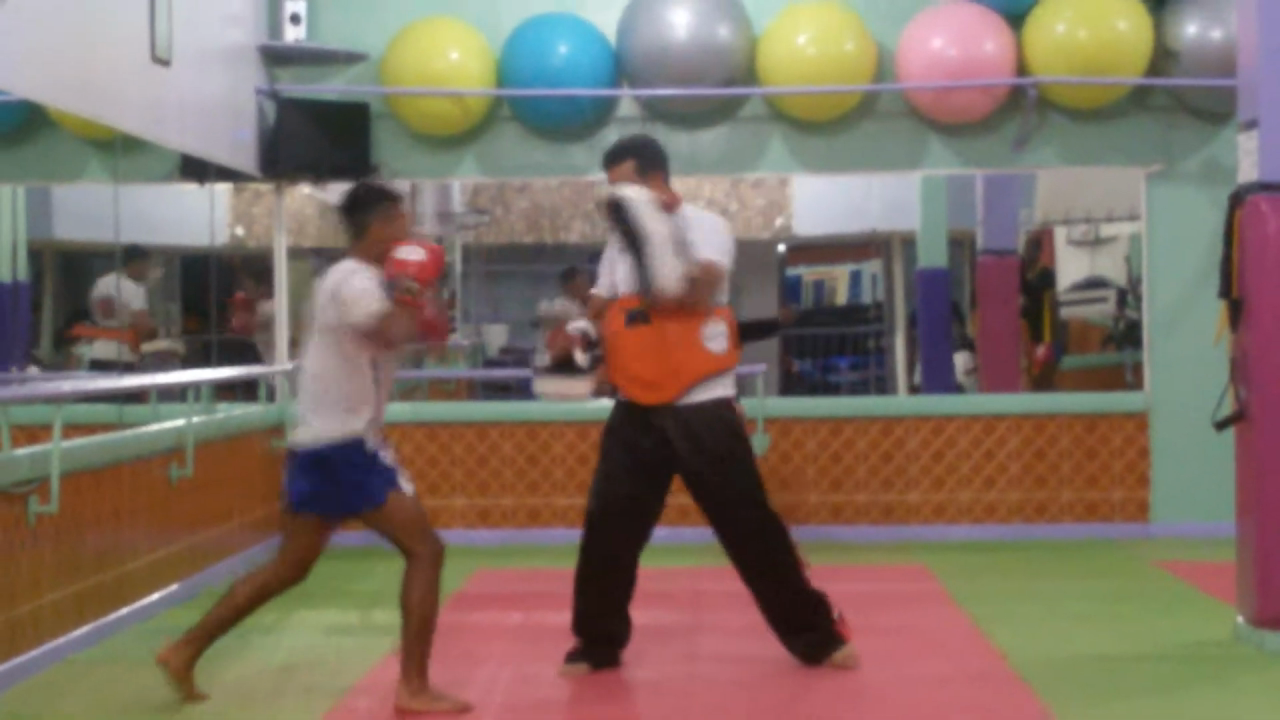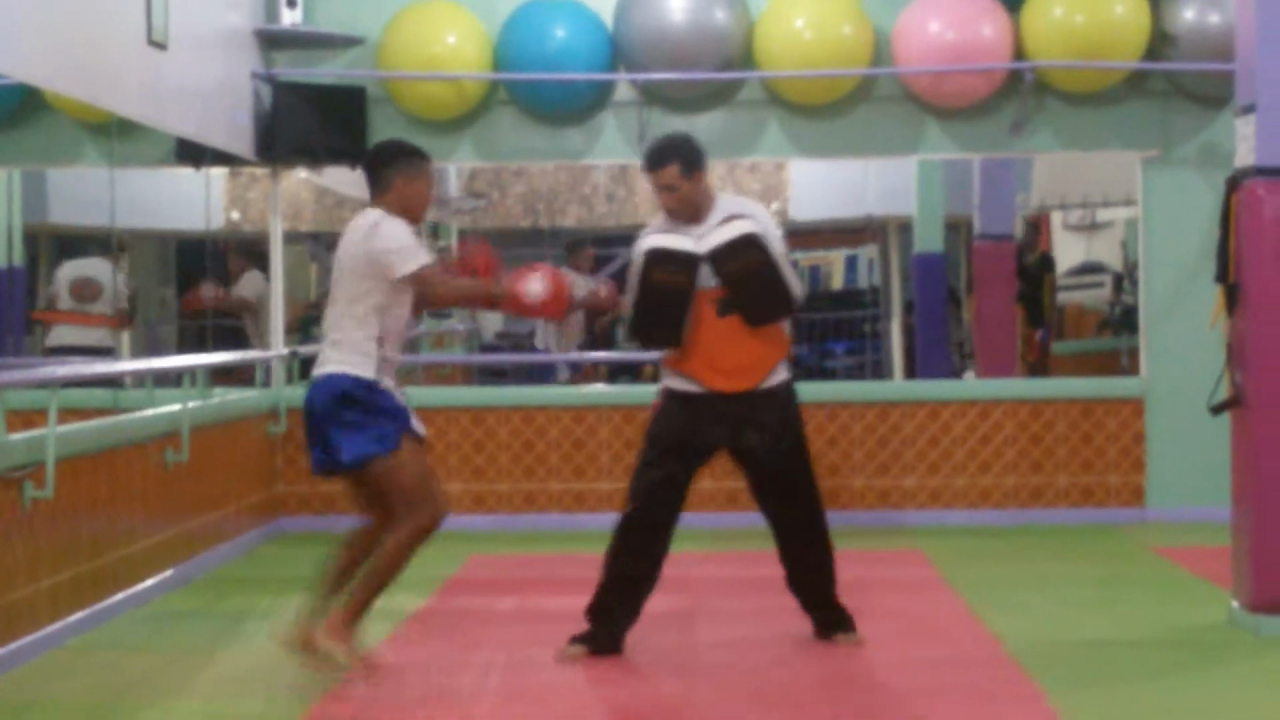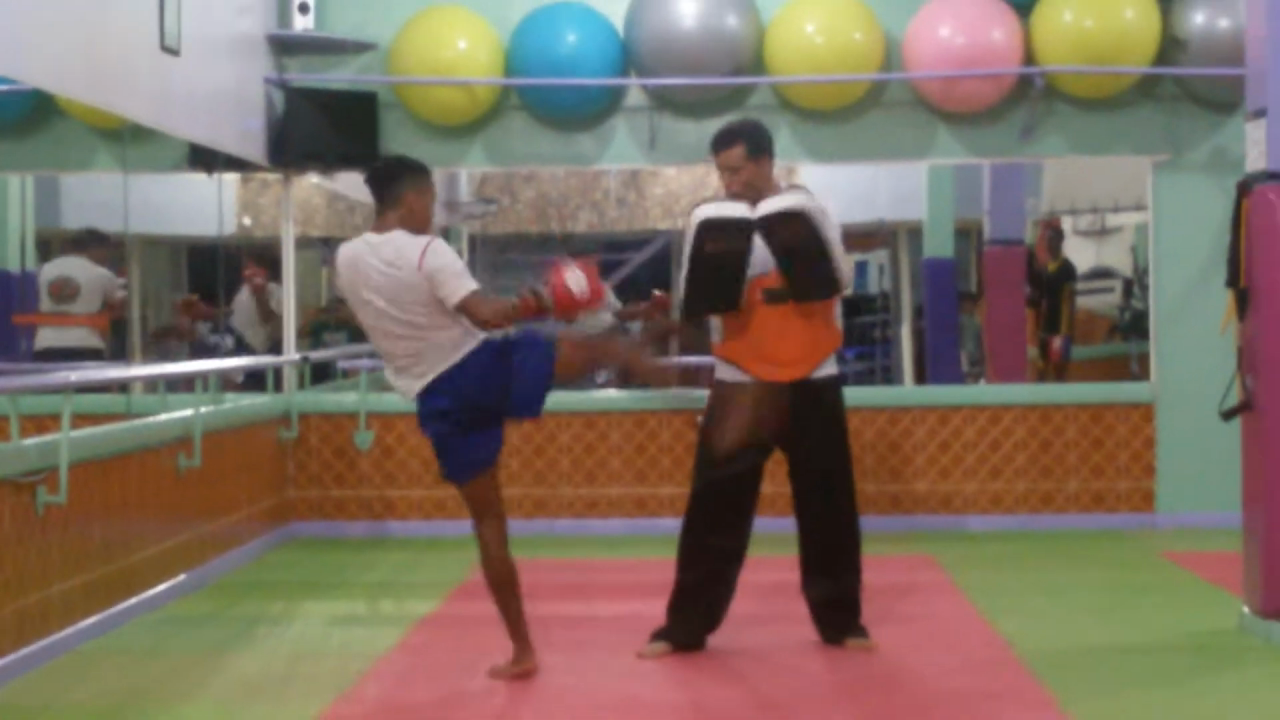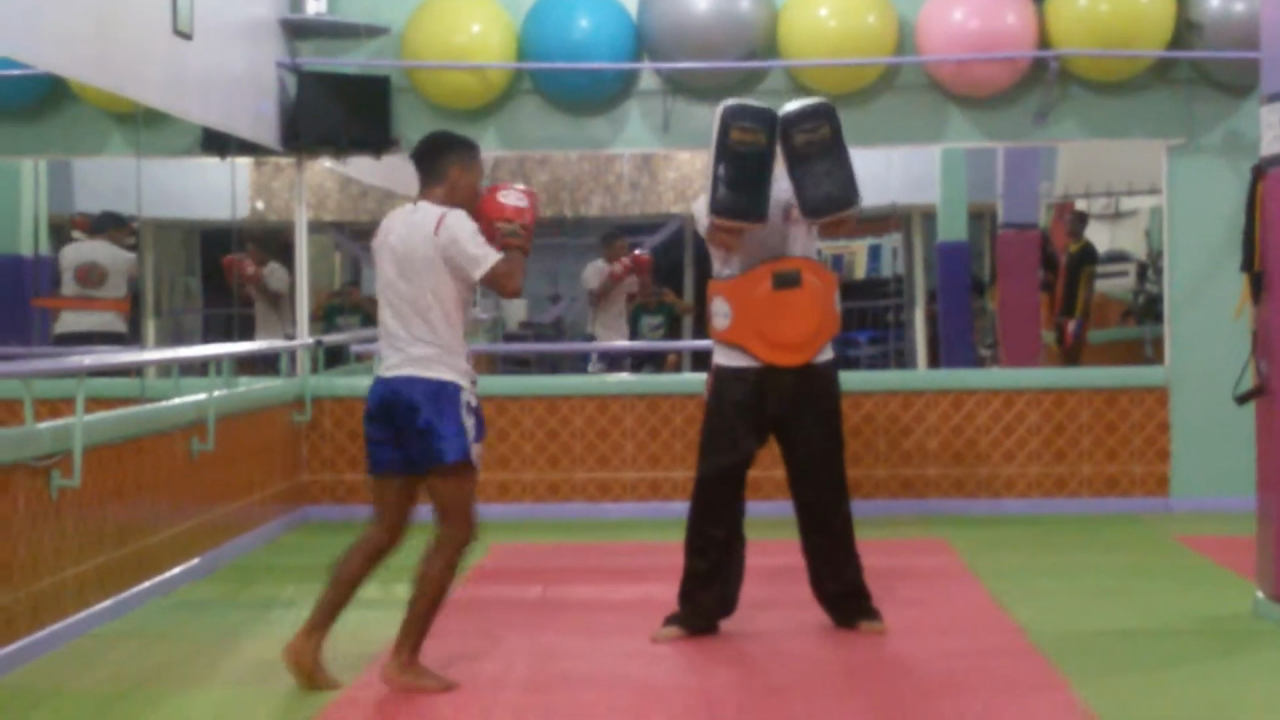
dt=0.5s
person 1, frame 1
left shoulder: (703, 228)
right shoulder: (619, 243)
left elbow: (694, 294)
right elbow: (600, 311)
left hip: (703, 408)
right hip: (636, 412)
left knee: (748, 521)
right knee: (606, 526)
left ankle: (817, 635)
right ankle: (597, 644)
person 1, frame 2
left shoulder: (750, 216)
right shoulder: (652, 241)
left elbow: (786, 293)
left hip: (763, 391)
right hip: (688, 395)
left knee: (797, 506)
right knee: (647, 506)
left ankle: (827, 613)
right ankle: (603, 628)
person 1, frame 3
left shoulder: (809, 211)
left elbow: (834, 283)
right elbow: (708, 293)
left hip: (812, 383)
right hip: (740, 384)
left knee: (829, 506)
right knee: (713, 505)
left ankle: (839, 619)
right ankle: (686, 626)
person 1, frame 4
left shoulder: (800, 189)
right shoulder: (710, 202)
left elbow: (840, 227)
right elbow: (725, 235)
left wrist: (822, 162)
right wrist: (736, 171)
left hip: (808, 366)
right hip: (739, 370)
left knee: (823, 490)
right knee: (716, 490)
left ankle: (848, 603)
right ankle: (699, 610)
person 2, frame 1
left shoulder: (352, 278)
right shoulder: (355, 282)
right elbow: (392, 335)
right wrist: (409, 297)
left hip: (316, 443)
right hip: (343, 448)
left knee: (287, 566)
right knee: (425, 550)
left ankle: (184, 651)
person 2, frame 2
left shoulder: (370, 232)
right shoulder: (382, 230)
right elbow: (435, 287)
left wrist: (474, 283)
right wrist: (510, 297)
left hip: (336, 387)
right hip: (352, 388)
left knee: (388, 514)
right knee: (426, 507)
left ankle: (317, 622)
right ankle: (337, 625)
person 2, frame 3
left shoulder: (347, 260)
right shoulder: (429, 253)
right elbow: (487, 317)
right wrist: (540, 301)
left hip: (442, 402)
right hip: (484, 368)
left knee: (490, 524)
right knee: (600, 349)
left ankle: (522, 650)
person 2, frame 4
left shoulder: (392, 224)
right shoulder: (451, 223)
right elbow: (509, 284)
left wrist: (493, 239)
right wrist: (513, 242)
left hip: (390, 387)
right hip: (435, 389)
left knee: (387, 527)
right knee: (456, 531)
left ankle: (309, 640)
right ankle: (403, 662)
